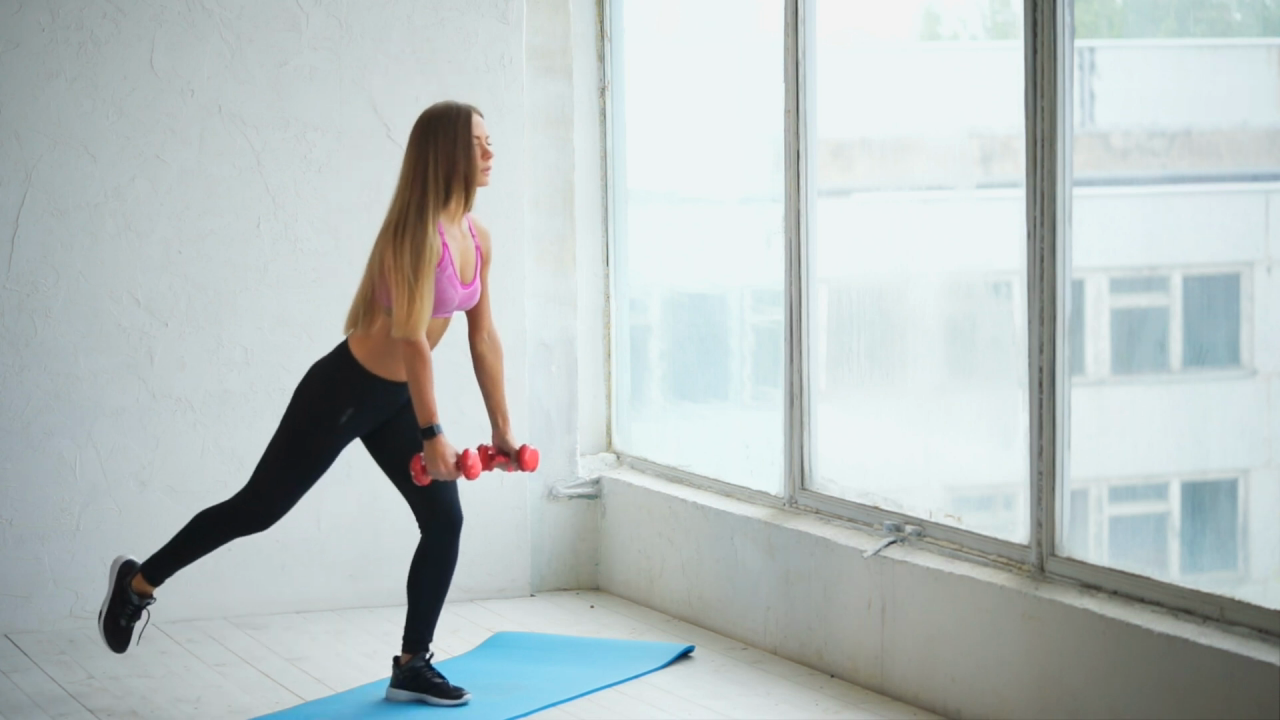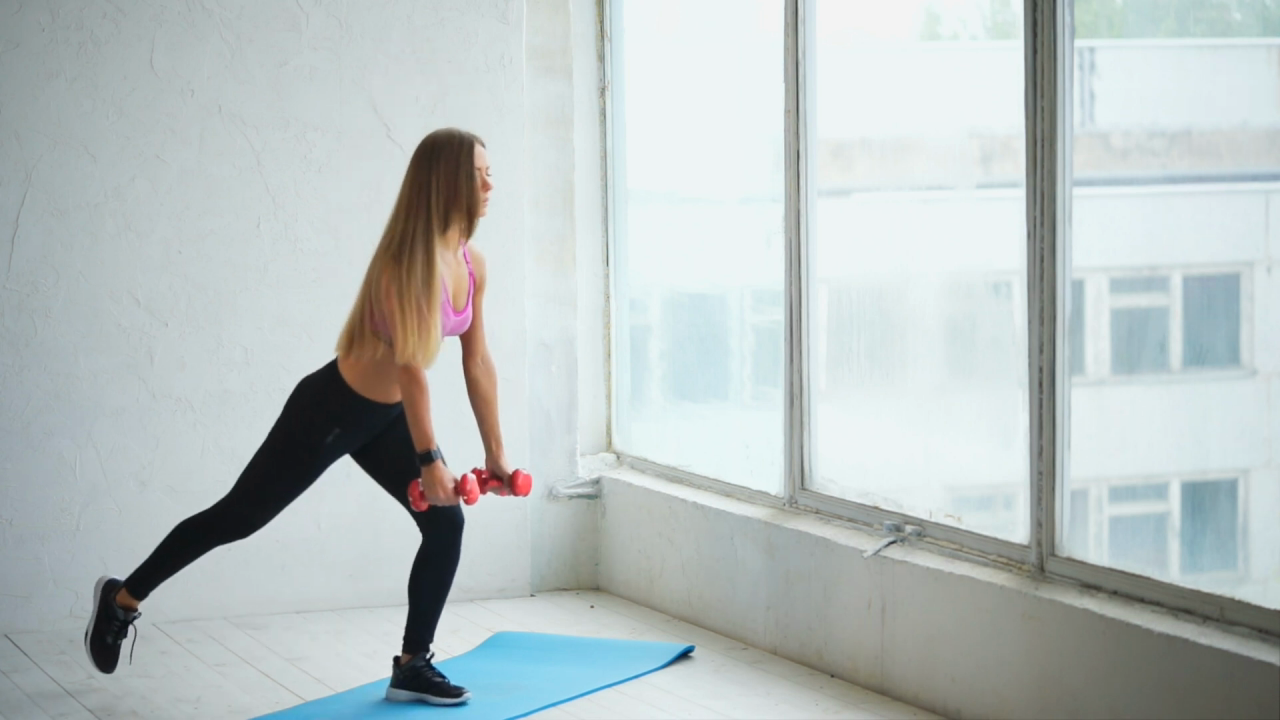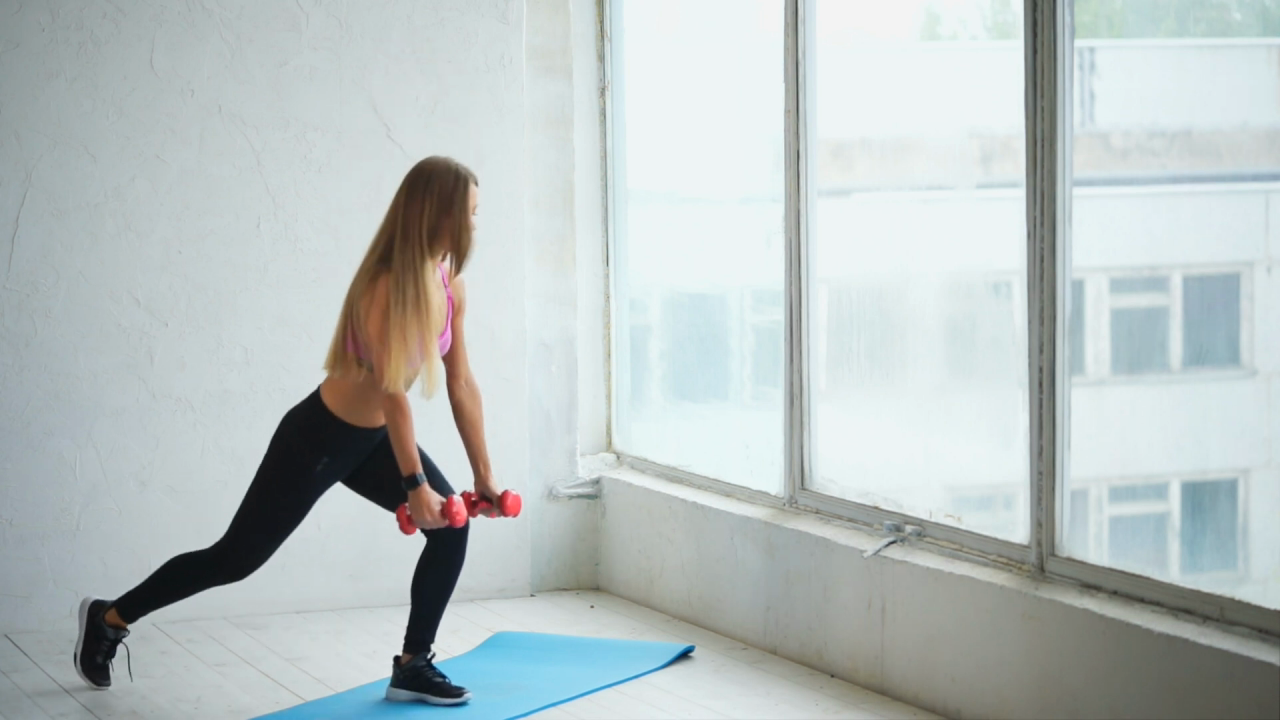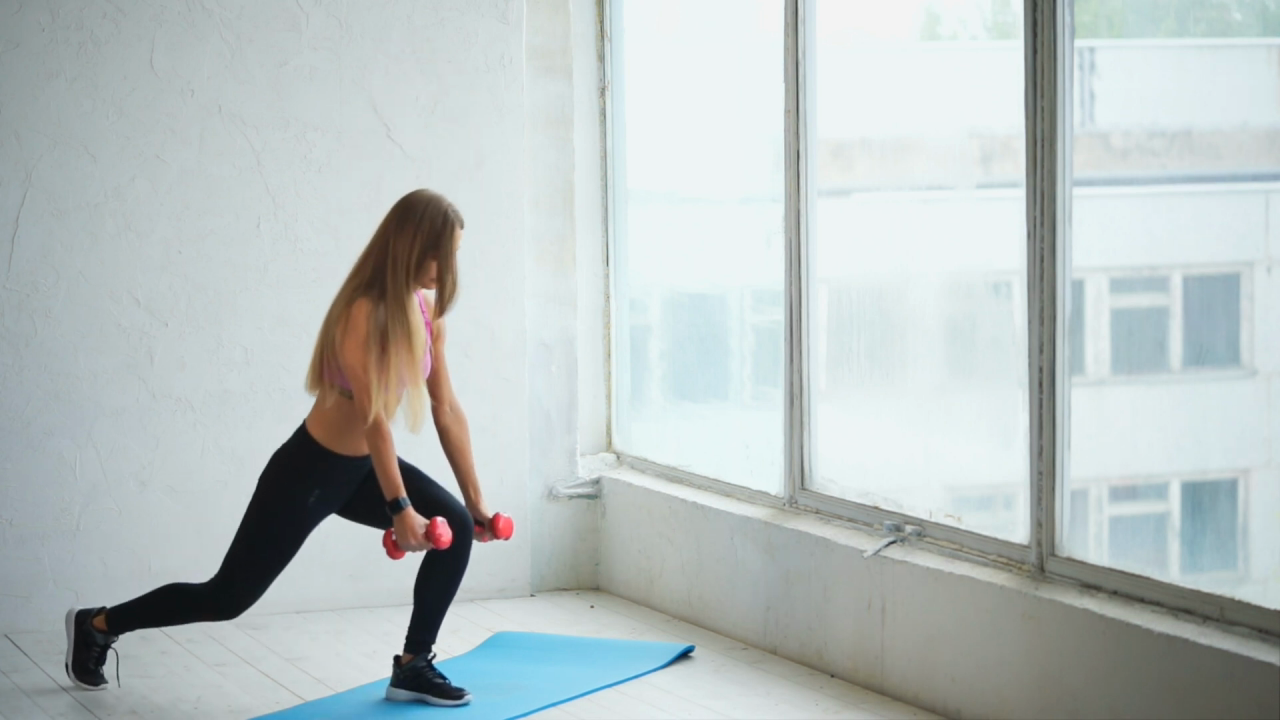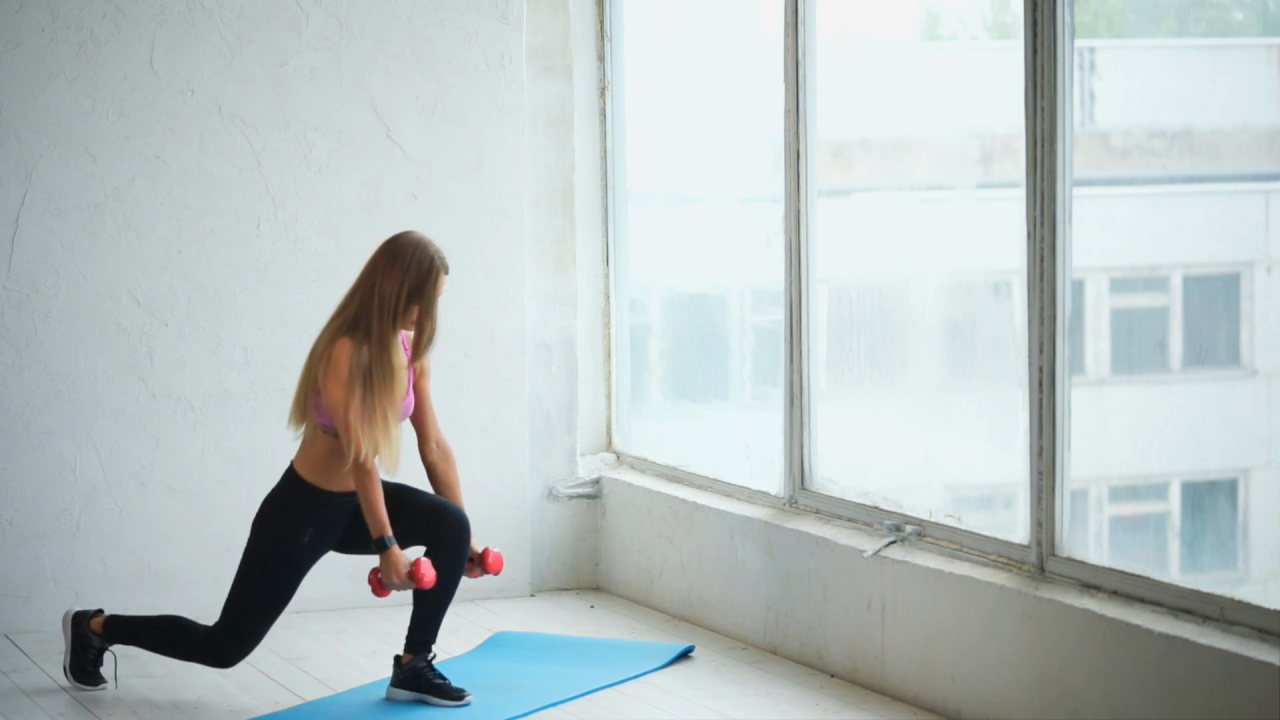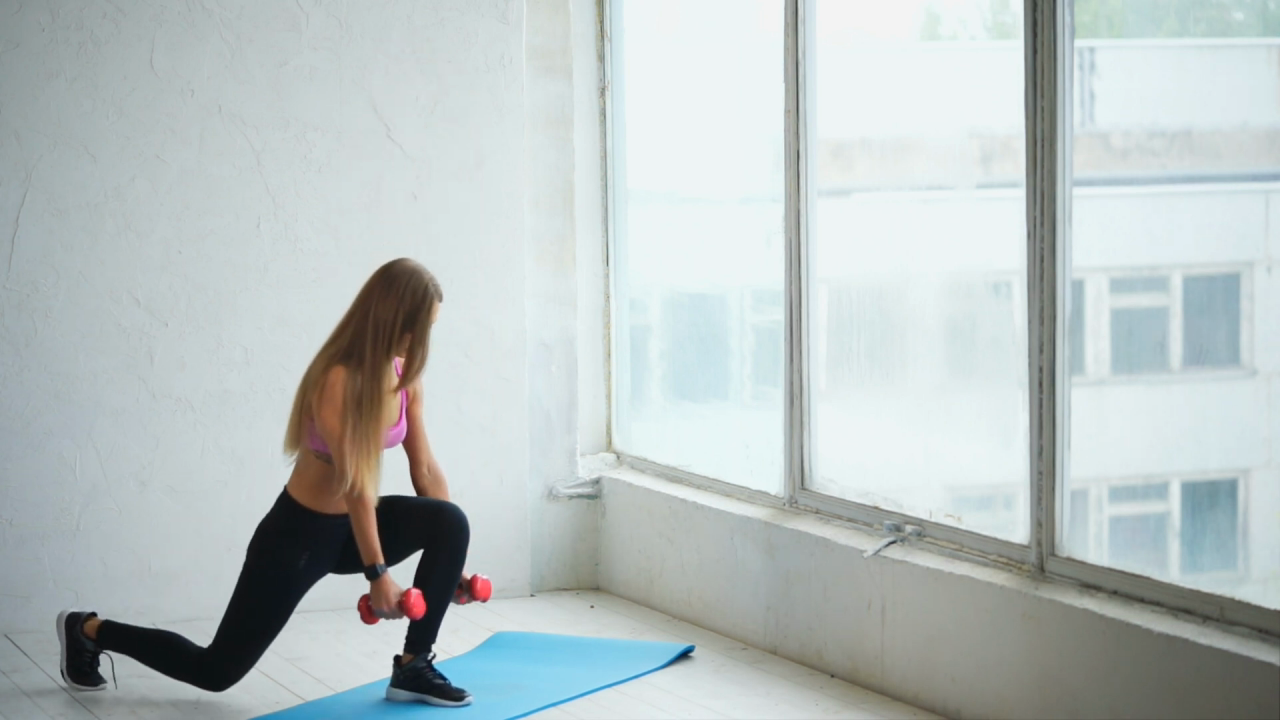
dt=0.3s
person 1, frame 1
left shoulder: (479, 238)
right shoulder: (415, 233)
left elbow: (484, 338)
right elbow: (412, 340)
left wrist: (501, 428)
right wrist: (433, 435)
left hip: (395, 398)
right hip: (342, 391)
left knee: (445, 521)
right knee: (258, 508)
left ankle: (412, 665)
right ankle: (137, 581)
person 1, frame 2
left shoulder: (473, 263)
right shoulder: (408, 260)
left elbow: (477, 362)
right elbow: (410, 366)
left wrist: (495, 453)
right wrist: (429, 459)
left hip: (384, 416)
right hip: (330, 409)
left knee: (447, 522)
right knee: (235, 518)
left ankle: (412, 667)
right ankle: (121, 598)
person 1, frame 3
left shoulder: (451, 285)
right shoulder: (386, 285)
left elbow: (462, 385)
right elbow: (392, 392)
left wrist: (483, 474)
right wrist: (415, 484)
left hip: (370, 440)
right hip: (318, 438)
left knee: (452, 527)
right knee: (235, 558)
left ankle: (413, 666)
right ankle: (108, 618)
person 1, frame 4
left shoulder: (427, 311)
right shoulder: (362, 313)
left elbow: (447, 409)
right elbow: (373, 419)
left wrist: (475, 497)
right wrist: (399, 508)
left hip: (361, 468)
right hip: (309, 469)
left knee: (456, 527)
right knee: (227, 597)
left ankle: (413, 666)
right ankle: (96, 626)
person 1, frame 5
left shoulder: (411, 350)
right shoulder: (344, 352)
left elbow: (434, 445)
right elbow: (358, 458)
left wrist: (467, 534)
right wrist: (386, 545)
left hip: (351, 502)
right hip: (301, 509)
left knee: (450, 530)
right knee: (226, 644)
left ankle: (413, 667)
right ankle: (93, 628)
person 1, frame 6
left shoulder: (405, 376)
right shoulder: (337, 380)
left elbow: (425, 468)
right elbow: (355, 483)
left wrist: (452, 565)
right wrist: (378, 573)
left hip: (347, 526)
right hip: (298, 533)
left knee: (449, 523)
right knee: (215, 672)
left ankle: (413, 667)
right ankle: (87, 631)
